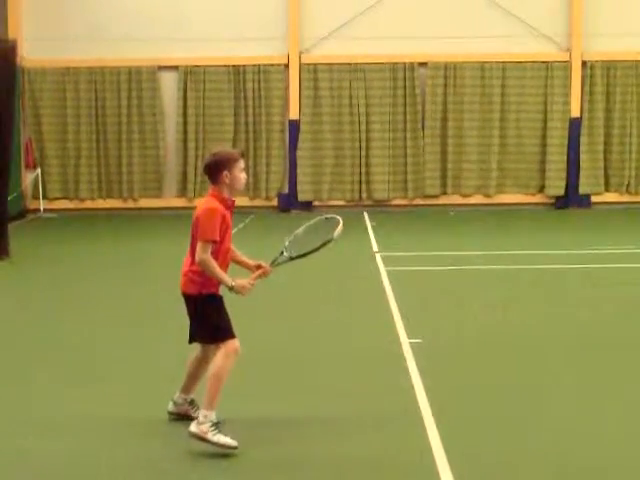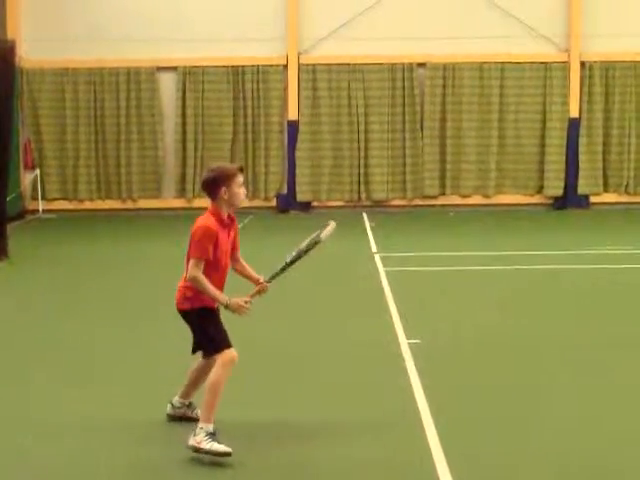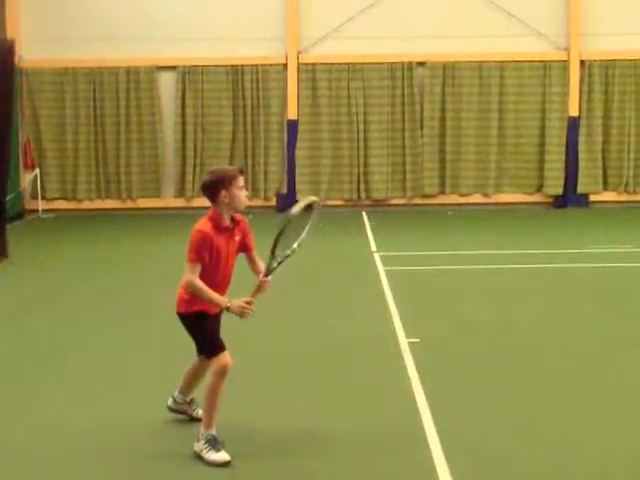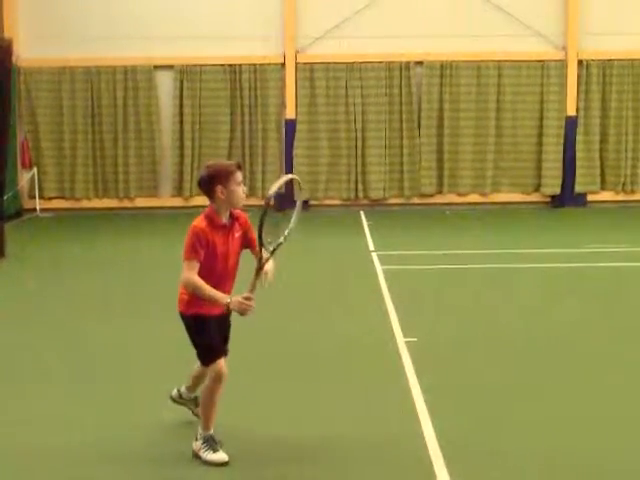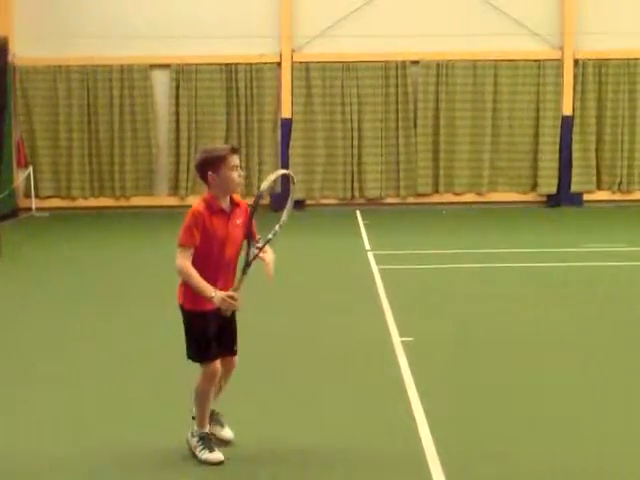
dt=0.4s
person 1, frame 1
left shoulder: (222, 206)
right shoulder: (212, 210)
left elbow: (225, 249)
right elbow: (203, 257)
left wrist: (251, 264)
right wrist: (232, 284)
left hip: (199, 287)
right hip: (201, 287)
left knee: (210, 347)
right knee: (229, 347)
left ankle: (181, 401)
right ankle: (205, 421)
person 1, frame 2
left shoulder: (229, 222)
right shoulder: (207, 227)
left elbow: (235, 259)
right elbow: (194, 275)
left wrist: (256, 279)
right wrist: (227, 302)
left hip: (204, 301)
right hip: (195, 301)
left knee: (212, 357)
right knee: (227, 357)
left ankle: (180, 404)
right ankle: (203, 433)
person 1, frame 3
left shoulder: (239, 224)
right shoulder: (203, 232)
left elbow: (252, 256)
right elbow: (190, 280)
left wrist: (261, 276)
right wrist: (229, 304)
left hip: (212, 304)
right hip: (194, 306)
left knee: (208, 357)
right knee: (222, 363)
left ankle: (180, 399)
right ankle: (206, 438)
person 1, frame 4
left shoulder: (240, 220)
right shoulder: (200, 229)
left elbow: (261, 253)
right elbow: (188, 278)
left wrist: (267, 266)
right wrist: (228, 300)
left hip: (221, 305)
right hip: (197, 308)
left knee: (213, 360)
right knee: (218, 369)
left ankle: (186, 393)
right ankle: (204, 438)
person 1, frame 5
left shoulder: (241, 208)
right shoulder: (198, 213)
left elbow: (258, 242)
right elbow: (182, 264)
left wrist: (267, 255)
right wrist: (212, 294)
left hip: (224, 300)
right hip: (197, 303)
left knee: (229, 362)
right knee: (212, 367)
left ankle: (207, 410)
right ankle: (200, 434)
